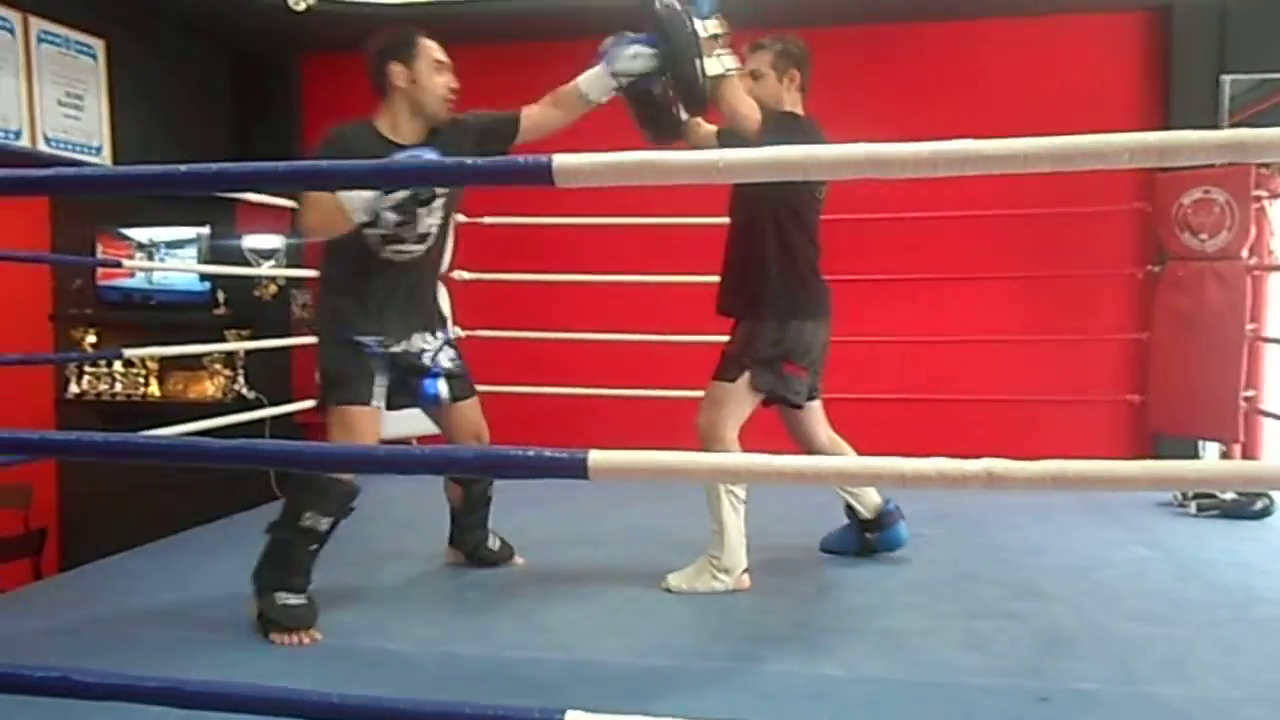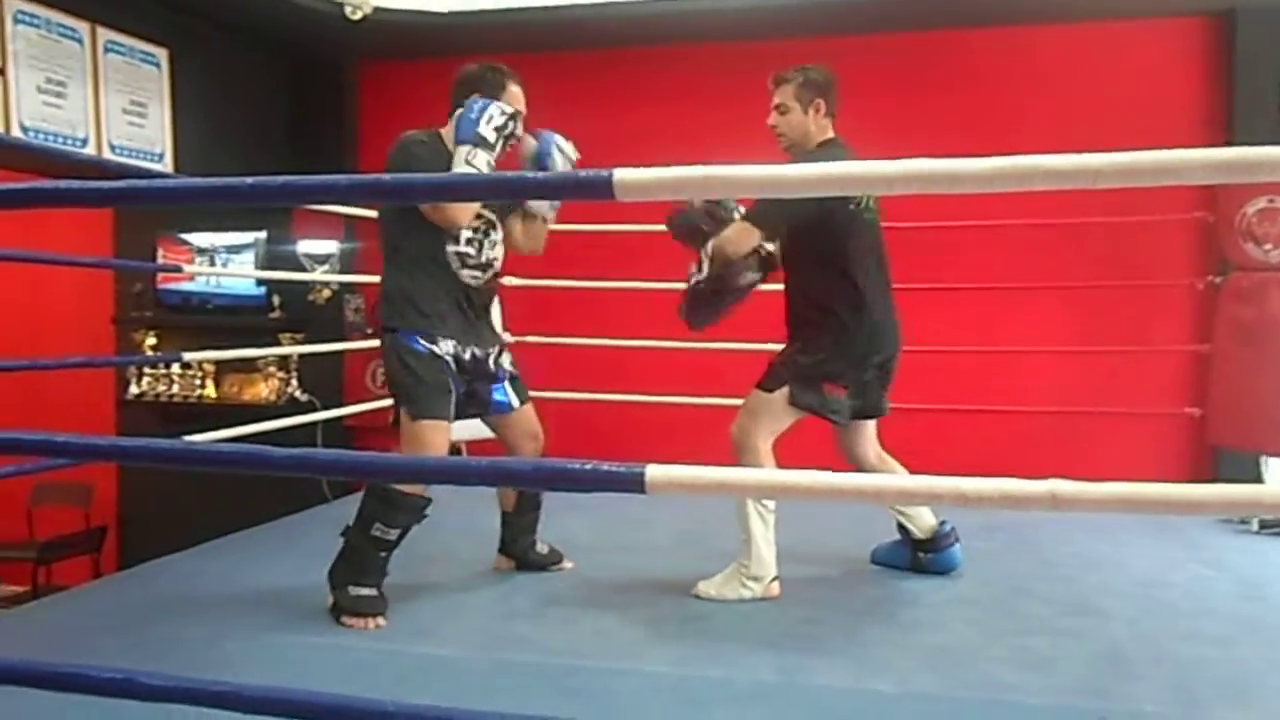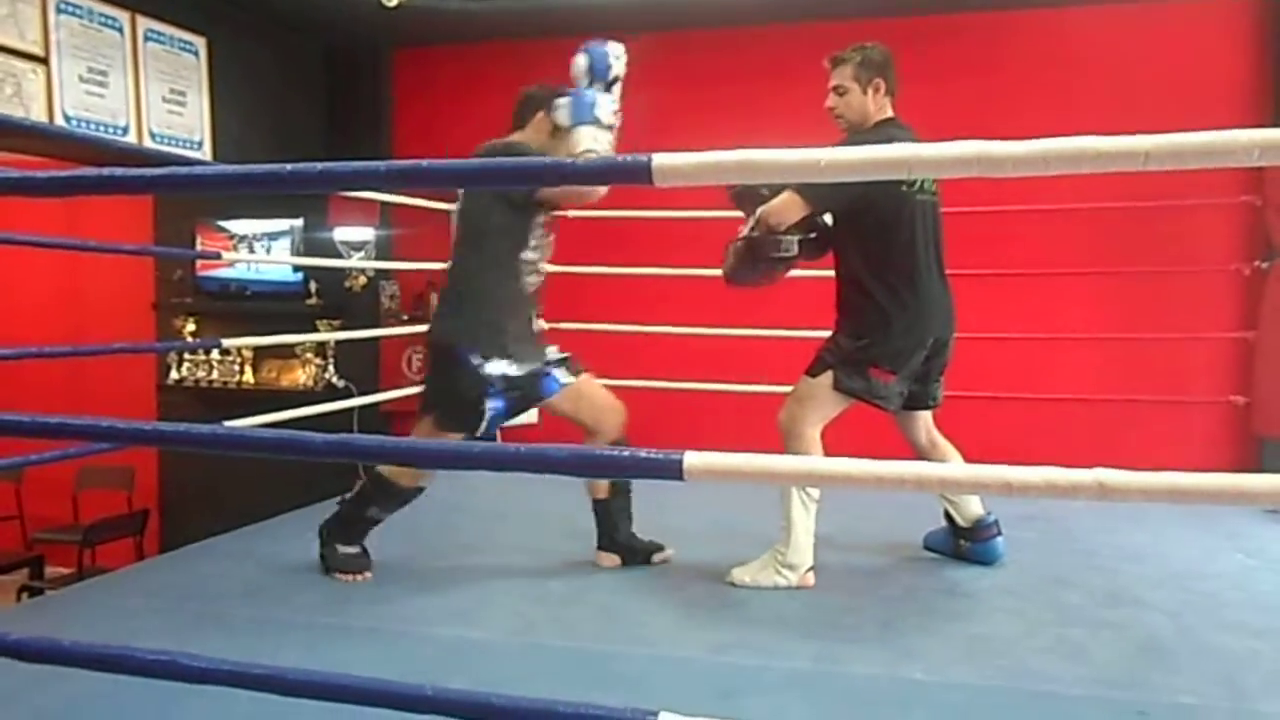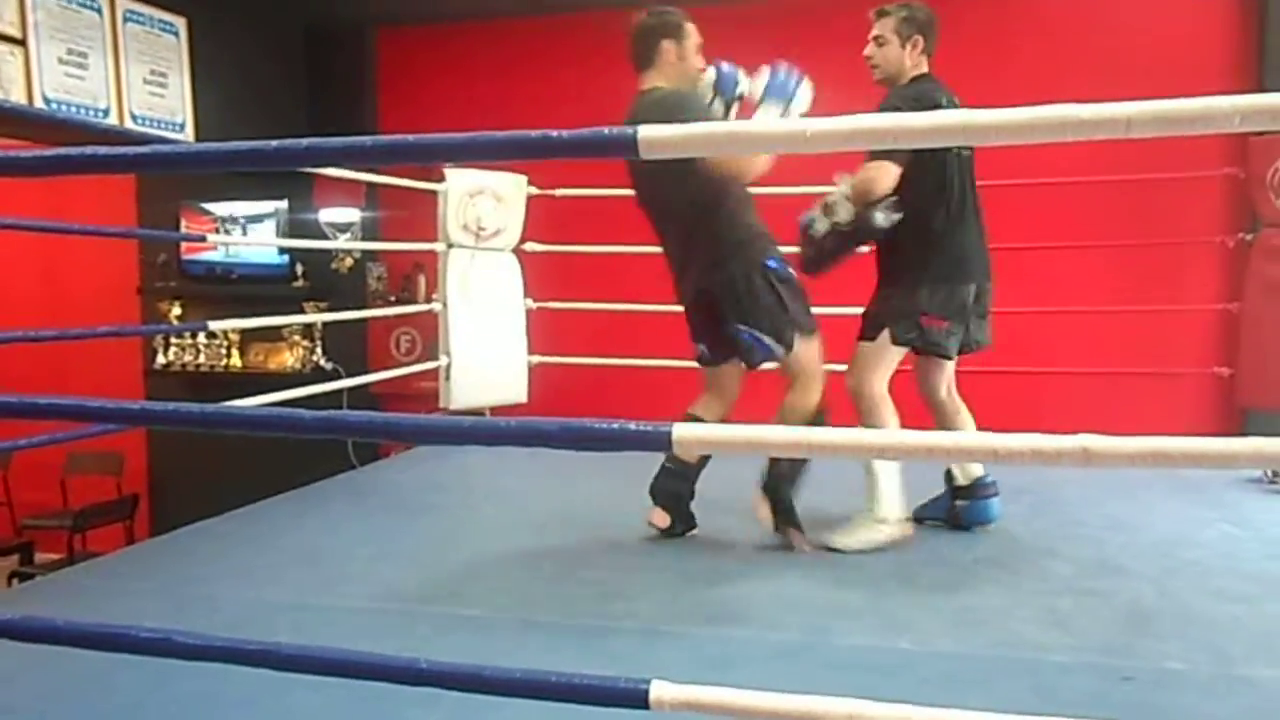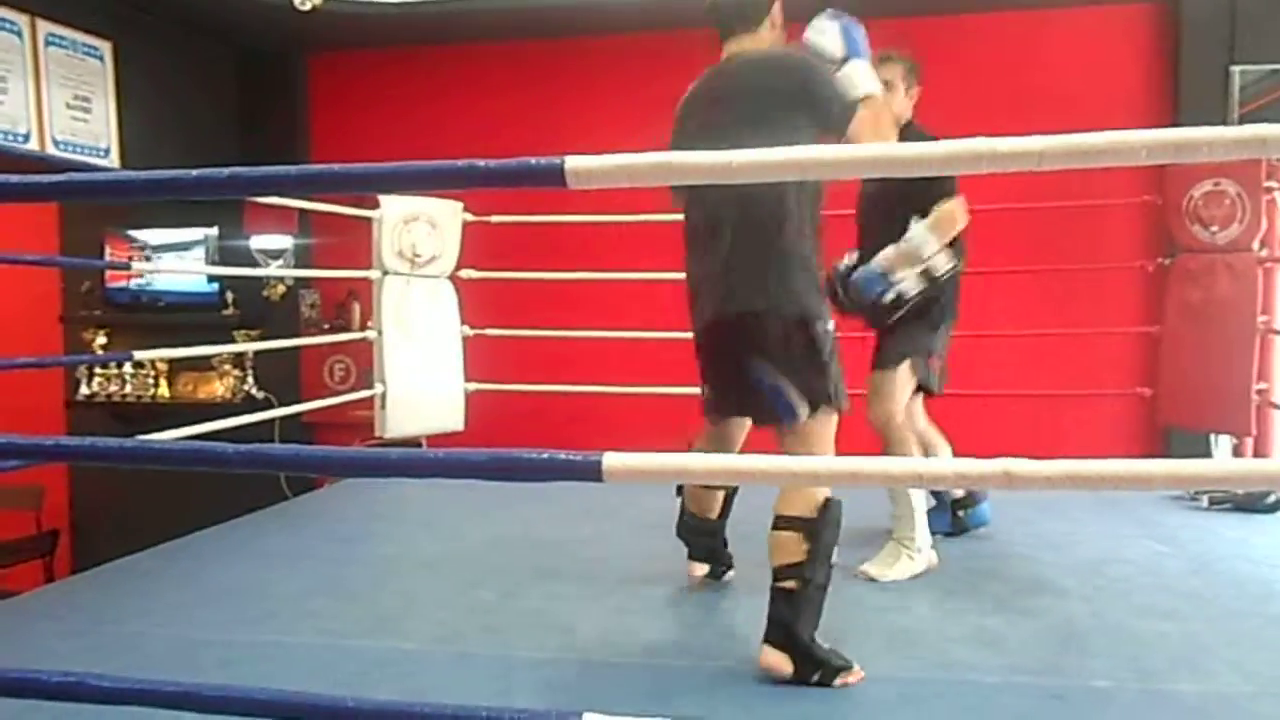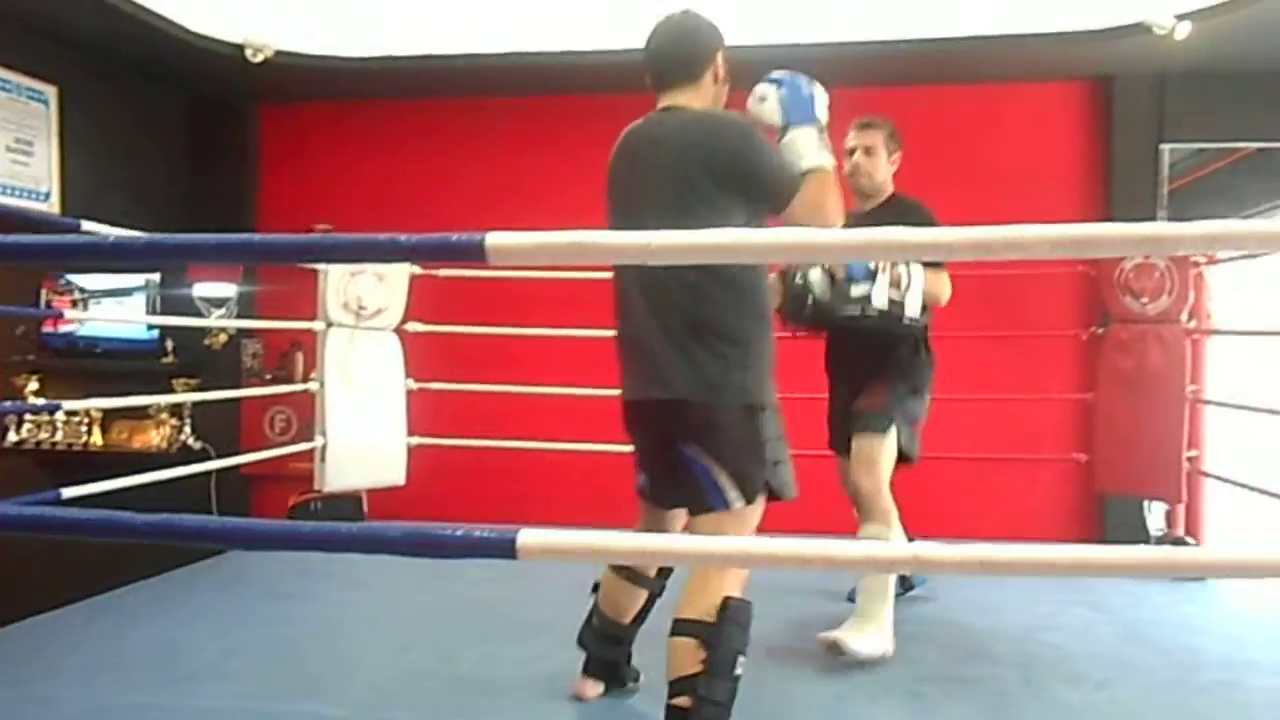
dt=0.7s
person 1, frame 1
left shoulder: (458, 137)
right shoulder: (346, 145)
left elbow: (547, 113)
right elbow: (313, 226)
left wrist: (609, 72)
right wrist: (380, 190)
left hip: (422, 326)
right hip: (357, 328)
left knee: (470, 438)
right knee: (351, 452)
left ankle: (469, 538)
right ankle: (280, 585)
person 1, frame 2
left shoulder: (490, 176)
right shoulder: (416, 149)
left elbow: (528, 243)
right elbow: (452, 215)
right wrist: (475, 149)
left hip: (476, 333)
right hip: (420, 333)
left knee: (527, 440)
right knee: (424, 459)
left ankle: (518, 544)
right ankle: (355, 578)
person 1, frame 3
right shoulder: (504, 160)
left elbow: (587, 181)
right elbow: (588, 189)
left wrist: (604, 92)
right wrist: (590, 122)
left hip: (516, 340)
right hip: (476, 344)
left knee: (609, 419)
right knee: (424, 461)
left ankle: (617, 540)
right ankle: (342, 535)
person 1, frame 4
left shoulder: (643, 117)
right shoulder: (675, 106)
right elbow: (745, 165)
left wrist: (723, 98)
right wrist: (777, 104)
left hip: (699, 277)
right hip: (743, 264)
left knee: (718, 390)
right knee: (807, 374)
left ankle: (668, 503)
right ankle: (777, 501)
person 1, frame 5
left shoulder: (694, 102)
right shoulder: (795, 72)
right elbow: (881, 141)
right wrist: (853, 62)
left hip: (714, 300)
right hip: (781, 298)
left knee: (724, 431)
right knee: (811, 460)
left ankle: (702, 548)
right ankle: (789, 639)
person 1, frame 6
left shoulder: (632, 148)
right shoulder: (730, 137)
right elbow: (824, 220)
right wrist: (804, 127)
left hip: (654, 378)
right hip: (719, 380)
left knee: (662, 524)
left ankle: (600, 663)
person 2, frame 1
left shoulder: (797, 137)
right shoulder: (773, 139)
left elbow: (739, 117)
right elbow: (699, 137)
left wrist: (710, 50)
left hip: (782, 314)
right hip: (786, 310)
left knee: (716, 423)
right knee: (808, 428)
left ankle: (727, 564)
right ankle: (879, 519)
person 2, frame 2
left shoulder: (812, 172)
left elbow: (735, 244)
left wrist: (704, 266)
right wrist: (745, 239)
left hip: (839, 338)
right hip: (873, 333)
left knee: (750, 433)
right knee: (861, 449)
left ankle: (757, 573)
right ankle: (933, 539)
person 2, frame 3
left shoulder: (866, 151)
right shoulder: (911, 151)
left elbow: (780, 214)
left wrist: (752, 229)
right wrist: (808, 233)
left hip: (885, 324)
right hip: (928, 320)
left knee: (798, 421)
right knee: (919, 428)
left ankle: (793, 562)
right ankle: (978, 530)
person 2, frame 4
left shoulder: (905, 103)
right shoulder: (942, 102)
left elbow: (878, 181)
left wrist: (821, 219)
right wrist: (869, 221)
left hip: (927, 268)
right hip: (962, 264)
left knee: (866, 380)
right knee: (937, 385)
left ankle: (886, 514)
right ankle: (972, 492)
person 2, frame 5
left shoulder: (920, 148)
left elbow: (952, 215)
left wrist: (892, 267)
right wrist: (857, 274)
left hip: (921, 304)
right hip: (901, 304)
left knee: (886, 412)
right knee: (906, 414)
left ankle: (912, 543)
right ankle: (965, 501)
person 2, frame 6
left shoulder: (909, 217)
right shoulder: (845, 225)
left elbow: (937, 289)
left wrist: (877, 283)
right wrist: (799, 298)
left hip: (895, 370)
right hip: (849, 372)
left knee: (868, 477)
right knee: (858, 481)
left ankle: (875, 620)
right ankle: (898, 570)
